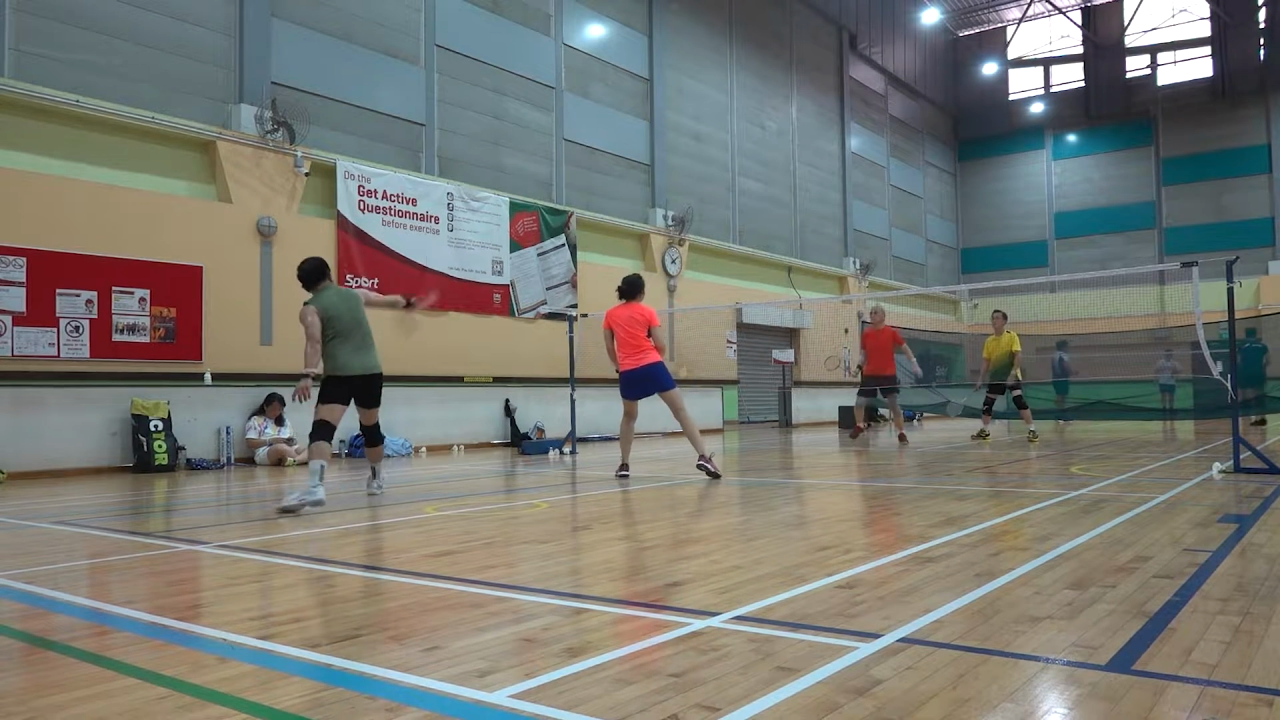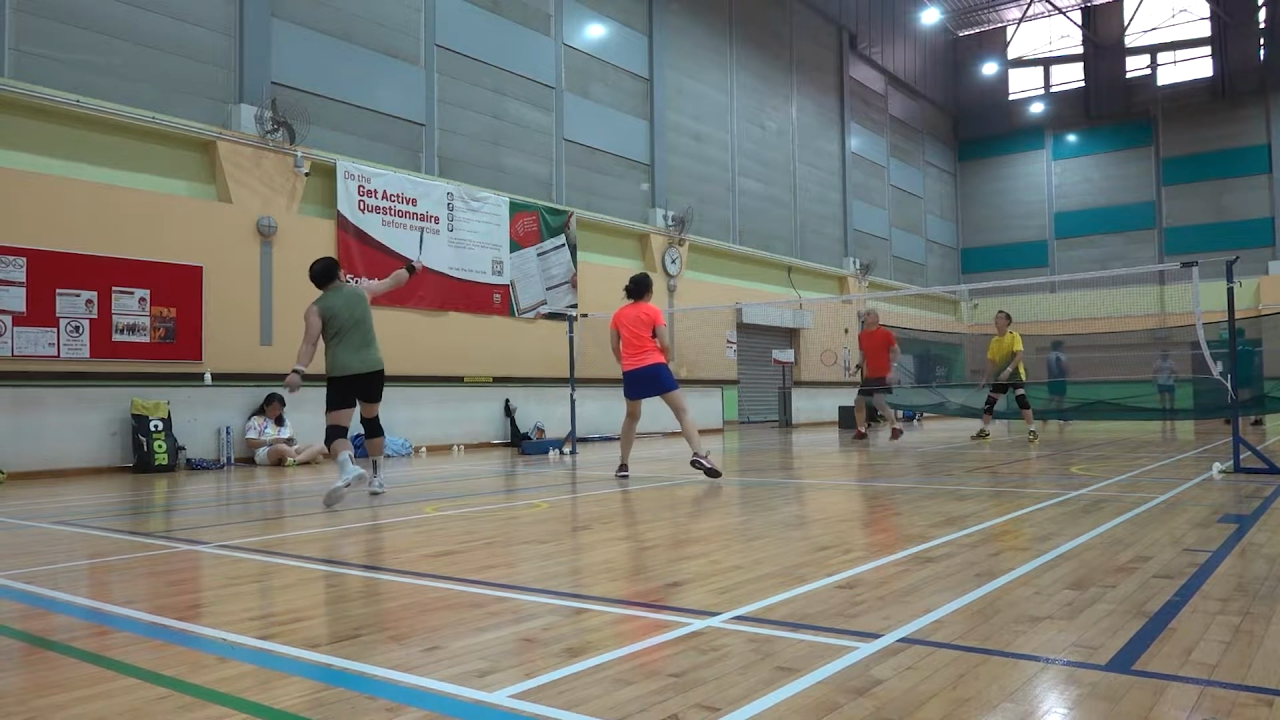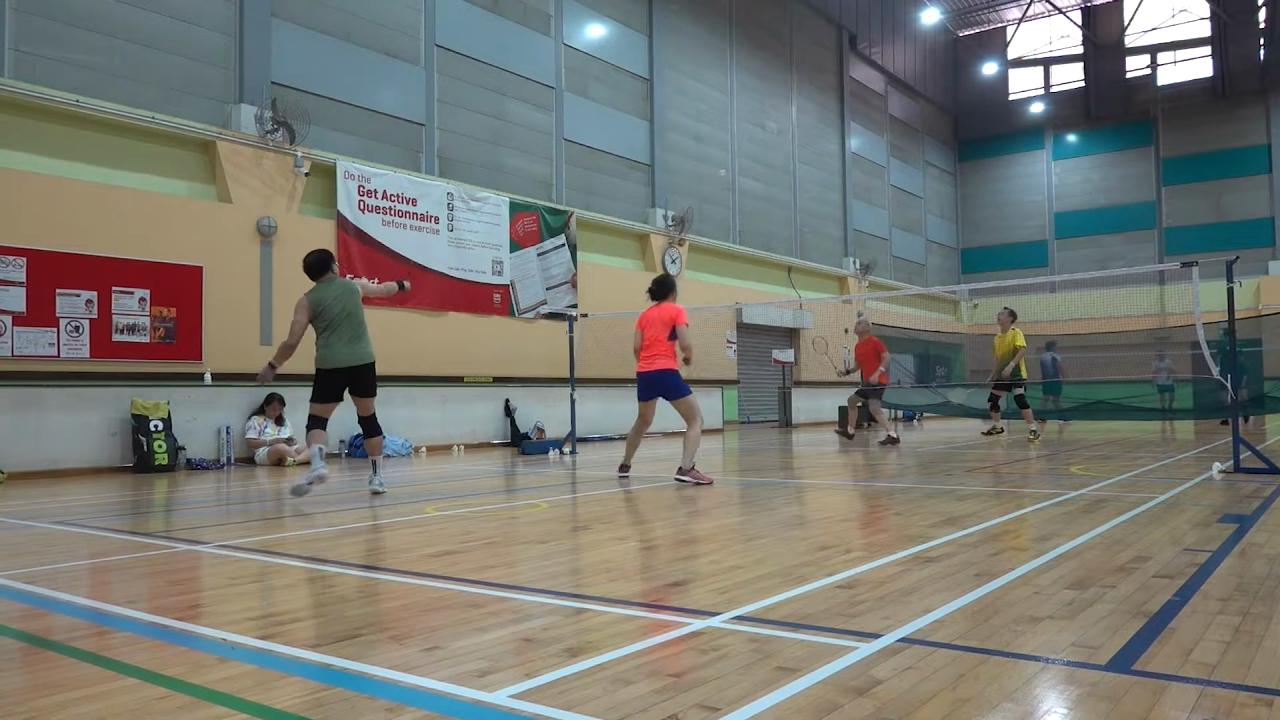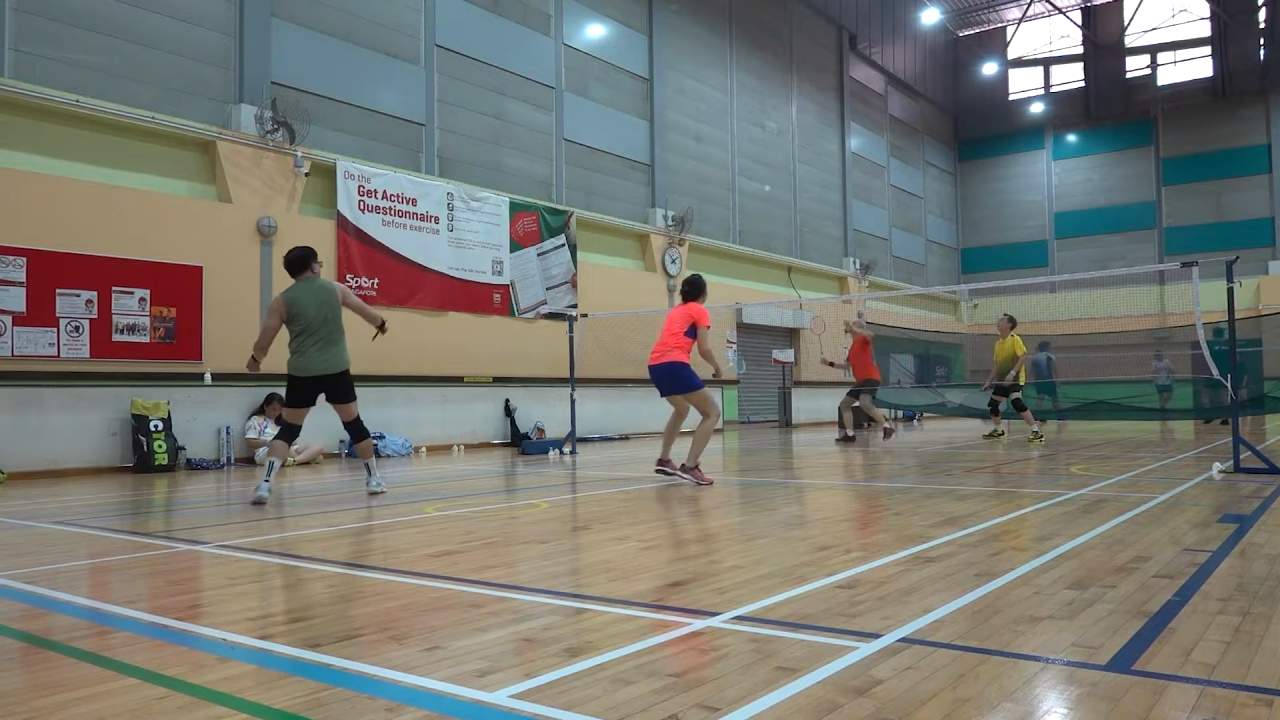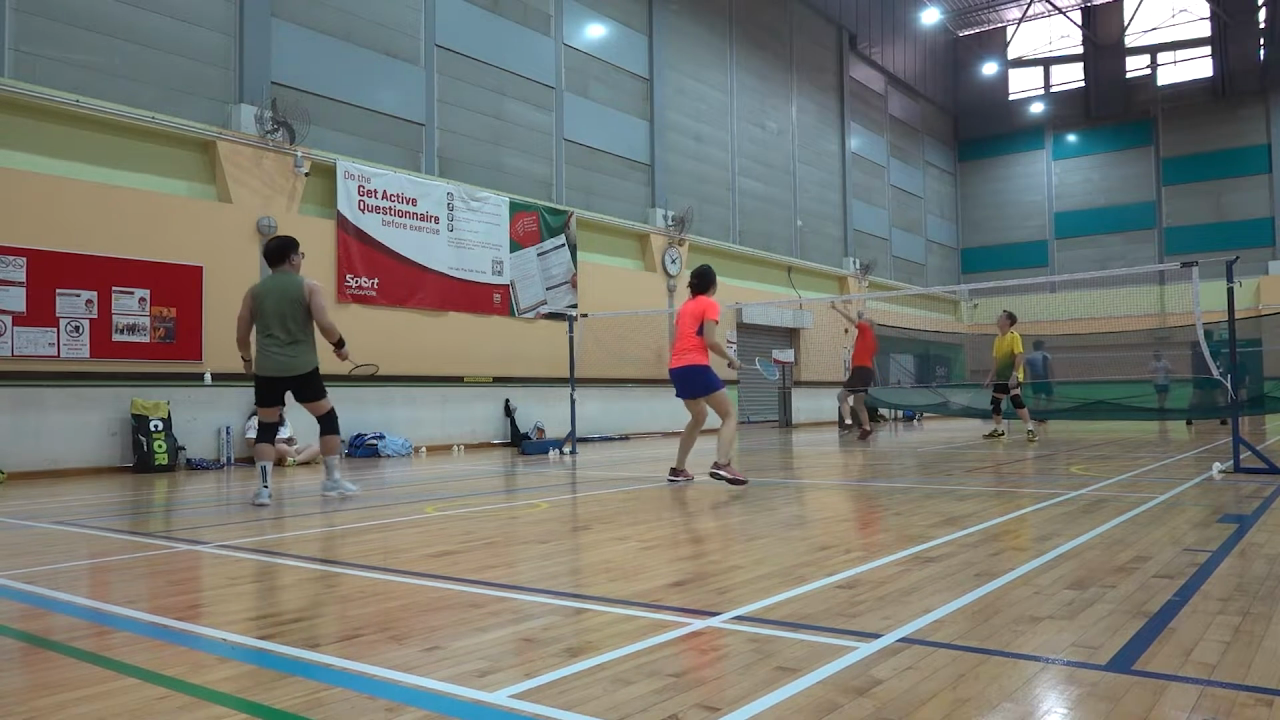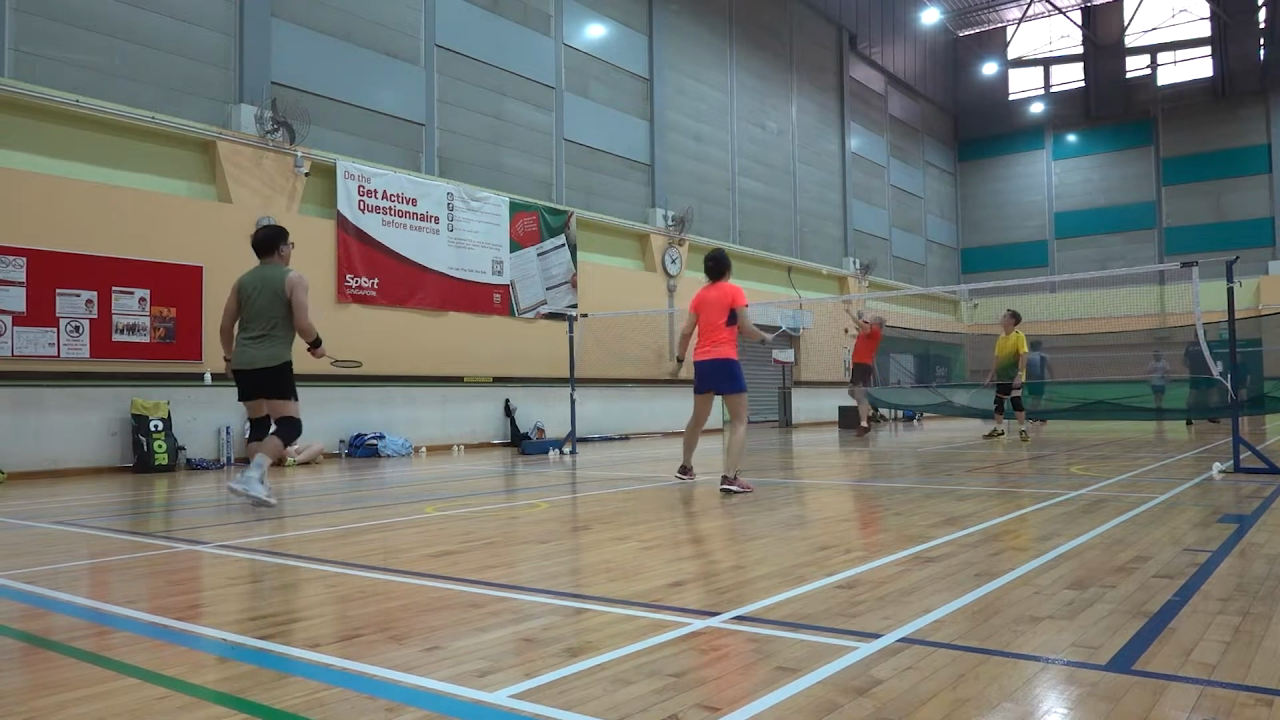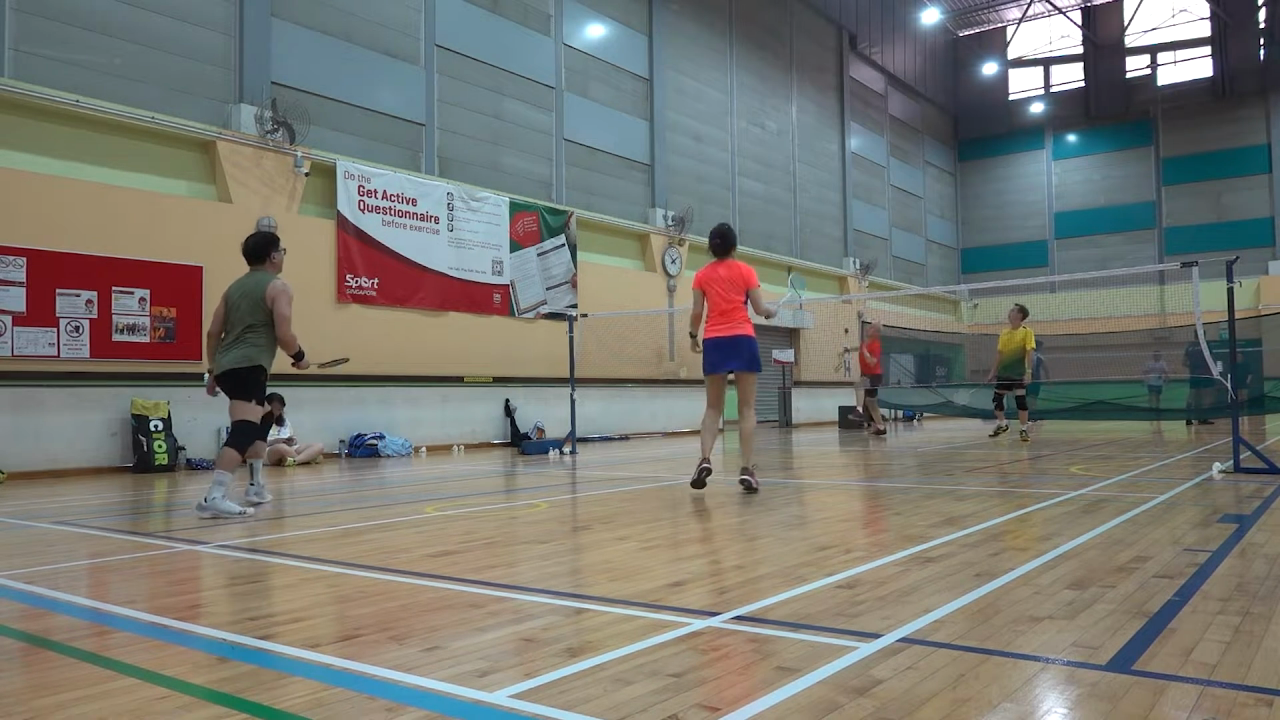
dt=0.2s
person 1, frame 1
left shoulder: (310, 308)
right shoulder: (355, 295)
left elbow: (314, 341)
right elbow: (389, 300)
left wrist: (308, 375)
right wrist: (409, 302)
left hip: (339, 375)
right hip: (371, 372)
left knee: (321, 430)
right knee: (370, 427)
left ankle: (315, 487)
right ankle: (376, 480)
person 1, frame 2
left shoulder: (316, 308)
right shoulder: (361, 290)
left elbow: (310, 341)
right elbow: (392, 281)
left wrist: (298, 371)
right wrist: (411, 268)
left hip: (341, 373)
right hip: (373, 368)
left knee: (336, 431)
right knee: (371, 421)
left ankle: (348, 470)
right ankle: (376, 478)
person 1, frame 3
left shoulder: (307, 301)
right shoulder: (355, 286)
left elbow: (292, 342)
right elbow: (384, 289)
left wrist: (271, 366)
right wrist: (401, 285)
left hip: (330, 366)
right hip: (363, 362)
left knee: (317, 422)
right knee: (368, 419)
left ankle: (318, 466)
right ankle: (377, 477)
person 1, frame 4
left shoulder: (282, 300)
right shoulder: (335, 289)
left elbow: (264, 341)
right elbow: (368, 312)
left wrist: (255, 360)
right wrist: (381, 323)
left hip: (302, 373)
right hip: (336, 369)
left knee: (287, 429)
right knee: (354, 423)
left ankle: (265, 484)
right ankle: (374, 478)
person 1, frame 5
left shoulder: (254, 292)
right shoulder: (308, 287)
left elbow: (242, 335)
right elbow: (325, 324)
left wrist: (246, 358)
right wrist: (340, 346)
left hip: (266, 370)
right hip: (303, 368)
left knee: (266, 428)
right knee: (328, 419)
left ankle: (263, 488)
right ankle: (333, 479)
person 1, frame 6
left shoulder: (242, 282)
right shoulder: (293, 280)
left elbow: (226, 327)
right elbow: (303, 324)
left wrist: (228, 357)
right wrist: (316, 345)
left hip: (244, 363)
right hip: (274, 363)
left knee: (259, 424)
right knee: (289, 426)
left ankle: (257, 483)
right ankle: (250, 478)
person 1, frame 7
left shoulder: (234, 288)
right shoulder: (277, 287)
left elbow: (213, 334)
right elbow: (284, 335)
left wrist: (213, 370)
right wrist: (300, 357)
left hip: (227, 367)
right hip: (249, 367)
left knee: (261, 420)
right knee: (245, 430)
left ankle: (256, 487)
right ankle: (215, 497)
person 2, frame 1
left shoulder: (610, 314)
right shoulder: (647, 312)
left elbow: (609, 347)
right elbow: (661, 345)
left hip: (628, 372)
right hip: (652, 366)
left knee: (629, 417)
right knee: (681, 413)
left ankle: (624, 464)
right ankle: (703, 457)
person 2, frame 2
left shoulder: (618, 315)
right shoulder: (653, 311)
left elbow: (615, 347)
right elbow: (665, 344)
right wrist: (665, 361)
left hip: (631, 372)
right hip: (655, 367)
left knee: (632, 417)
right knee: (683, 414)
left ankle: (623, 464)
right ankle: (699, 455)
person 2, frame 3
left shoulder: (645, 314)
right shoulder: (677, 310)
left elbow: (636, 347)
right elbow: (686, 343)
right wrist: (688, 356)
left hip: (644, 373)
right hip: (665, 371)
left knee: (643, 421)
right knee: (695, 419)
left ankle: (625, 465)
right ankle: (686, 468)
person 2, frame 4
left shoulder: (675, 310)
right shoulder: (700, 311)
right elbow: (704, 348)
right wrist: (717, 367)
left hip: (656, 366)
right hip: (675, 365)
left knee: (681, 409)
right knee: (712, 413)
left ankle: (664, 460)
right ankle: (690, 466)
person 2, frame 5
left shoulder: (684, 306)
right shoulder: (710, 304)
right elbow: (710, 341)
right wrist: (731, 359)
left hip: (677, 368)
right hip: (695, 367)
left knee: (698, 417)
right knee: (729, 416)
left ankle: (678, 469)
right ankle: (722, 464)
person 2, frame 6
left shoulder: (700, 295)
right shoulder: (734, 291)
left elbow: (686, 332)
right elbow: (746, 327)
left wrist: (679, 360)
right wrist: (763, 337)
left hip: (702, 361)
right hip: (725, 361)
left knee: (698, 418)
right knee: (739, 421)
left ankle: (685, 467)
right ankle: (729, 477)
person 2, frame 7
left shoulder: (702, 274)
right shoulder: (745, 270)
left elbow: (696, 312)
right elbow: (759, 309)
left wrist: (693, 336)
right wrist: (770, 312)
left hip: (713, 341)
right hip: (742, 339)
left knee: (713, 408)
right knee: (746, 408)
left ankle: (705, 461)
right ankle: (746, 469)
